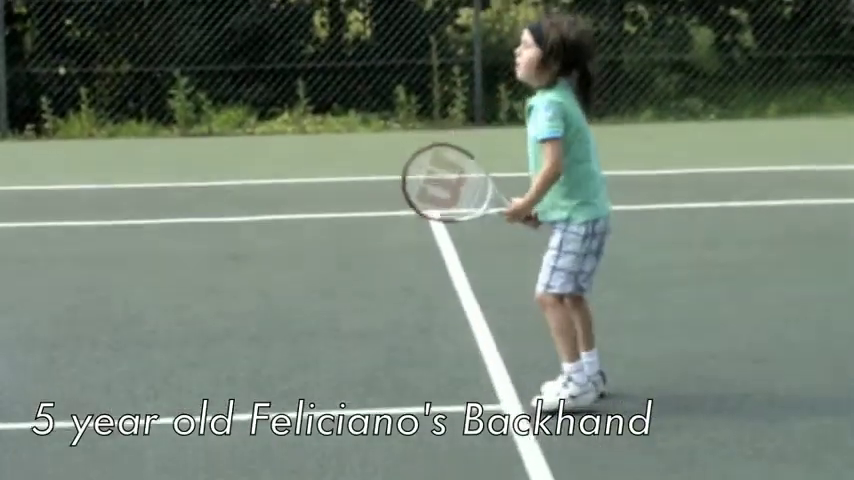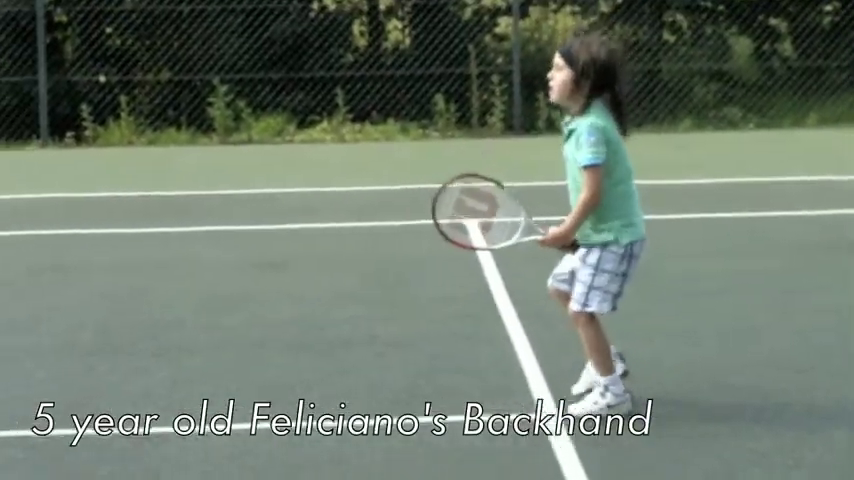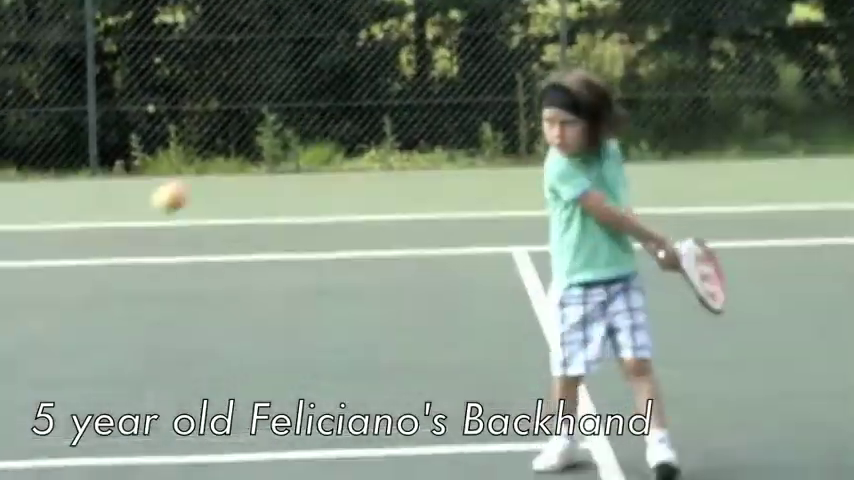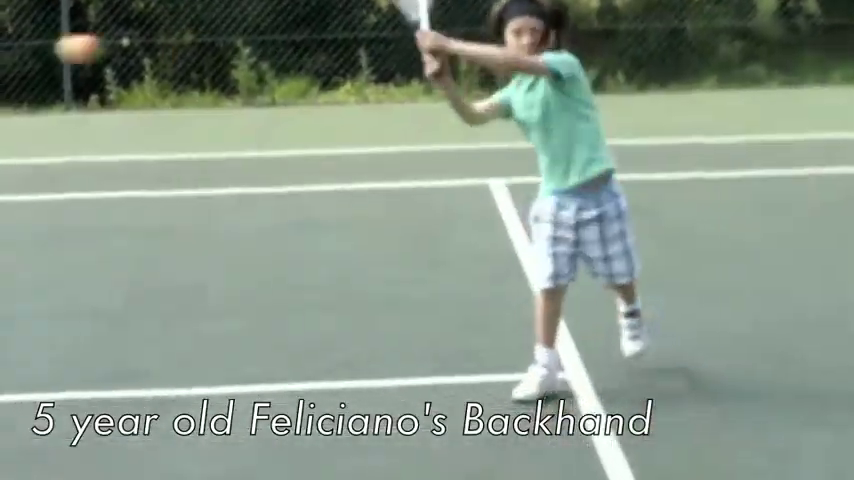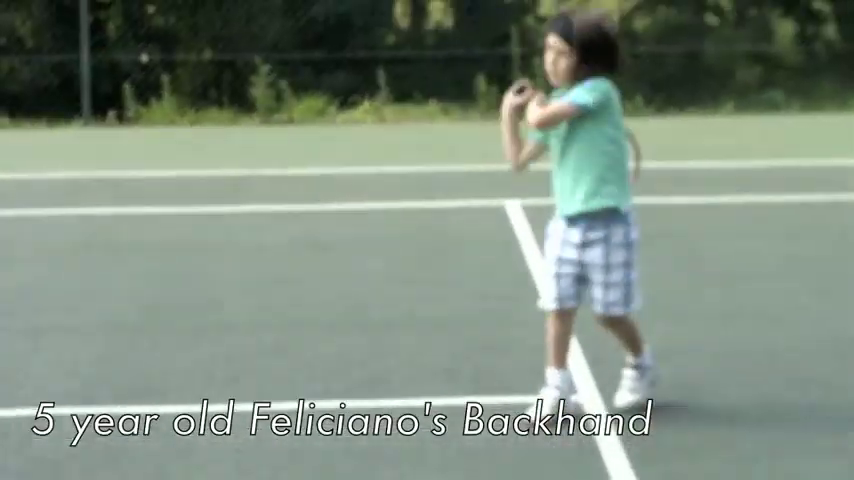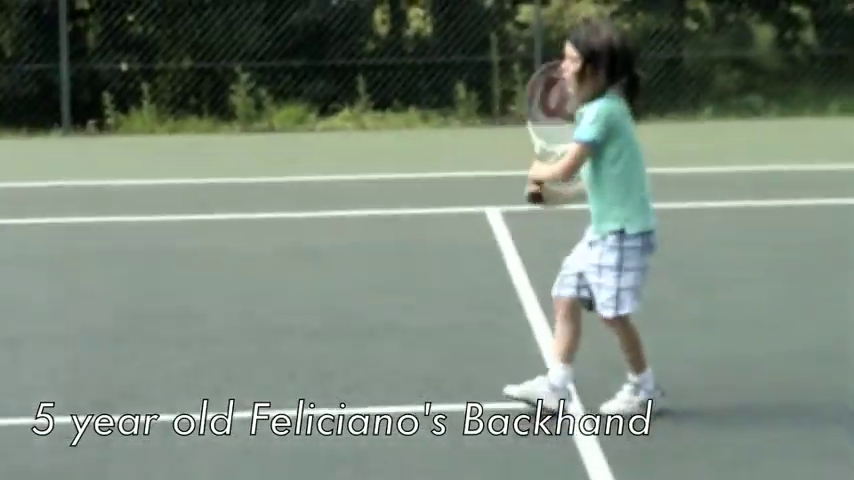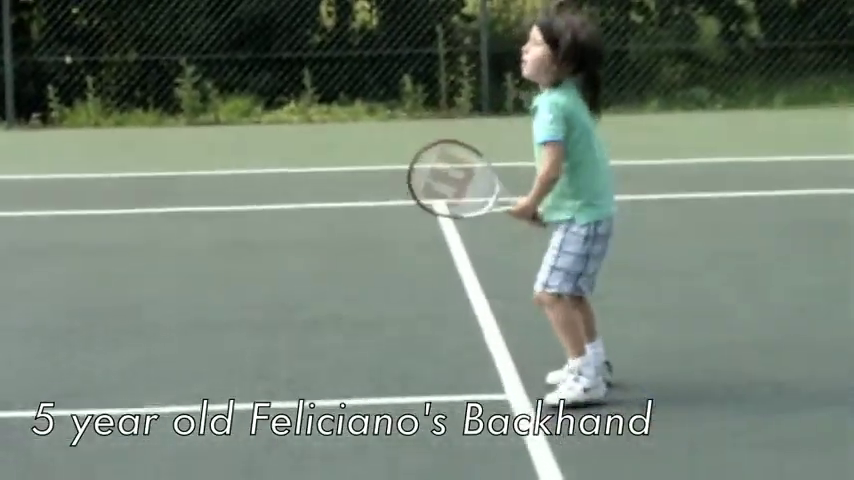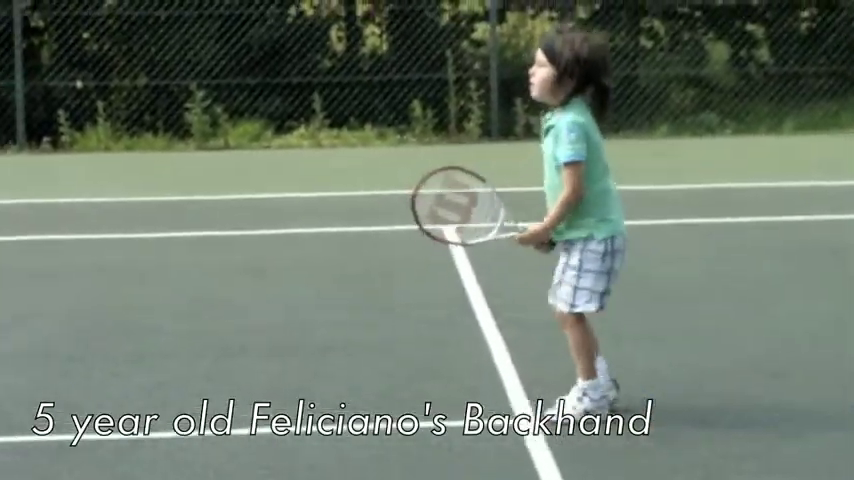
dt=0.3s
person 1, frame 1
left shoulder: (549, 105)
right shoulder: (555, 98)
left elbow: (553, 167)
left wrist: (527, 203)
right wrist: (534, 205)
left hip: (576, 217)
right hip: (579, 214)
left knee: (550, 296)
right knee: (570, 295)
left ankle: (577, 382)
right ankle: (588, 372)
person 1, frame 2
left shoulder: (590, 127)
right shoulder: (582, 121)
left elbow: (593, 192)
left wrist: (567, 229)
right wrist: (572, 227)
left hip: (613, 237)
right hip: (598, 234)
left knee: (581, 310)
right knee: (559, 287)
left ankle: (612, 391)
right ankle: (605, 365)
person 1, frame 3
left shoulder: (611, 154)
right shoulder: (557, 168)
left elbow: (620, 214)
right elbow: (610, 215)
left wrist: (657, 245)
right wrist: (660, 244)
left hip: (621, 279)
right hip: (576, 286)
left knee: (638, 362)
right knee: (566, 373)
left ankle: (659, 444)
right ankle: (563, 441)
person 1, frame 4
left shoulder: (564, 64)
right shoulder: (515, 92)
left elbow: (516, 62)
right elbow: (471, 115)
left wrist: (450, 44)
right wrist: (440, 78)
left hip: (597, 193)
right hip: (556, 201)
left knee: (619, 277)
right knee: (549, 286)
left ankle: (630, 311)
right ankle: (546, 367)
person 1, frame 5
left shoulder: (597, 91)
right shoulder: (561, 104)
left elbow: (540, 120)
right elbow: (518, 160)
left wrist: (532, 102)
right wrist: (509, 111)
left hip: (607, 223)
right hip: (566, 224)
left knee: (612, 312)
right knee: (558, 307)
left ankle: (640, 364)
right ankle: (557, 389)
person 1, frame 6
left shoulder: (603, 111)
right shoulder: (595, 111)
left elbow: (566, 169)
left wrist: (540, 172)
right wrist: (550, 186)
left hip: (624, 232)
right hip: (602, 230)
left knee: (614, 313)
right knee: (566, 300)
left ankle: (643, 388)
right ankle: (556, 384)
person 1, frame 7
left shoulder: (552, 105)
right shoulder: (565, 97)
left elbow: (551, 168)
left wrist: (530, 203)
right wrist: (541, 203)
left hip: (580, 216)
right hip: (587, 211)
left knee: (549, 293)
right knee: (571, 292)
left ankle: (587, 374)
right ankle: (593, 362)
person 1, frame 8
left shoulder: (570, 124)
right shoulder: (565, 118)
left elbow: (573, 190)
left wrist: (545, 228)
right wrist: (551, 227)
left hip: (593, 236)
right hip: (583, 234)
left knee: (570, 312)
right knee: (569, 310)
left ankle: (591, 394)
right ankle: (599, 383)
